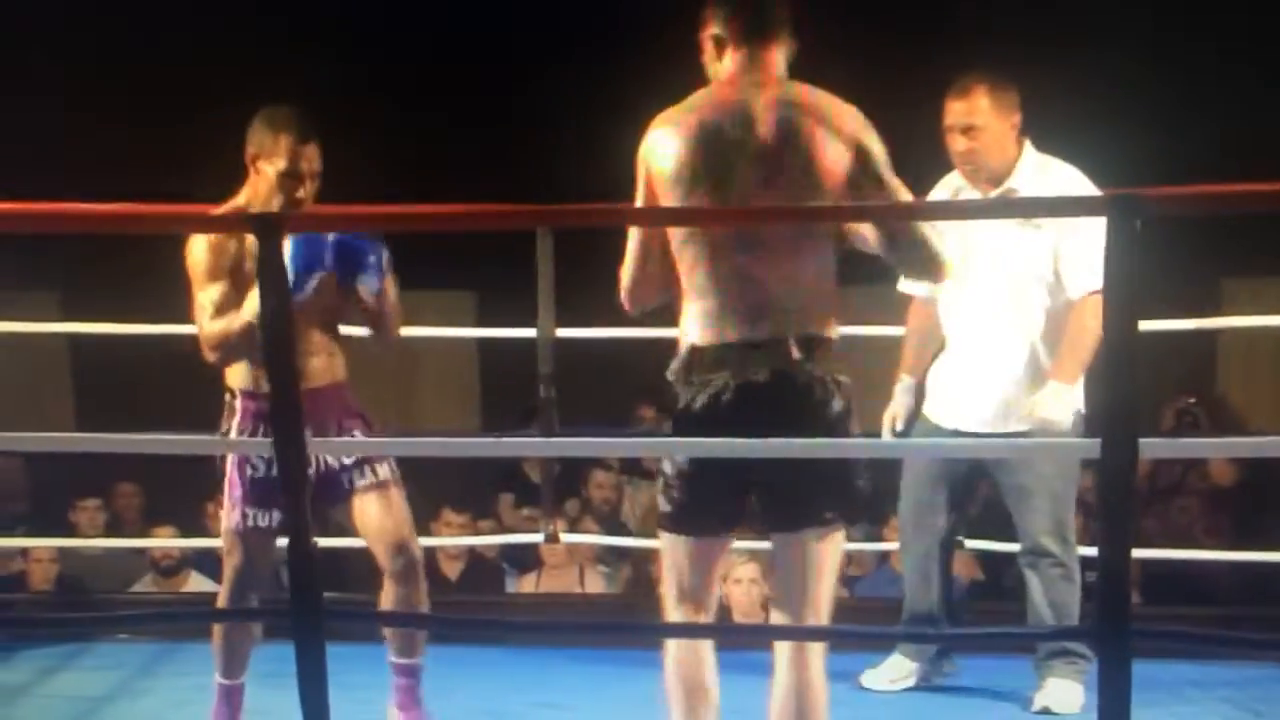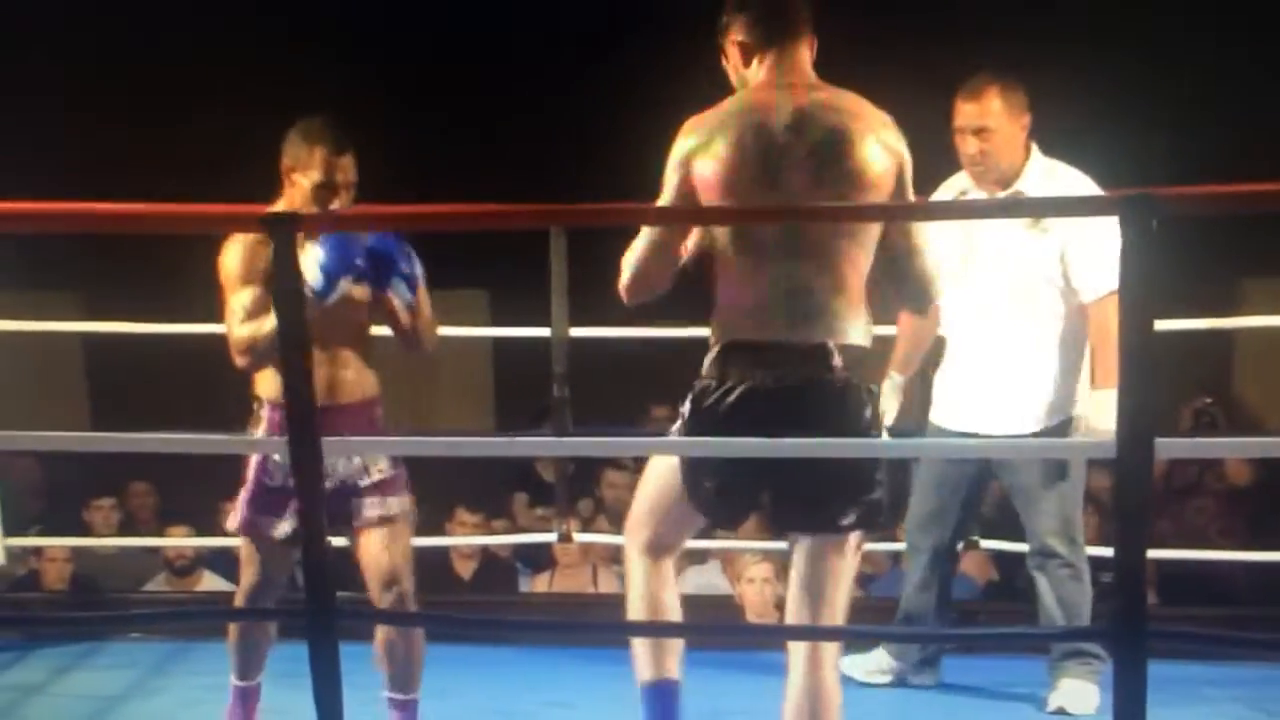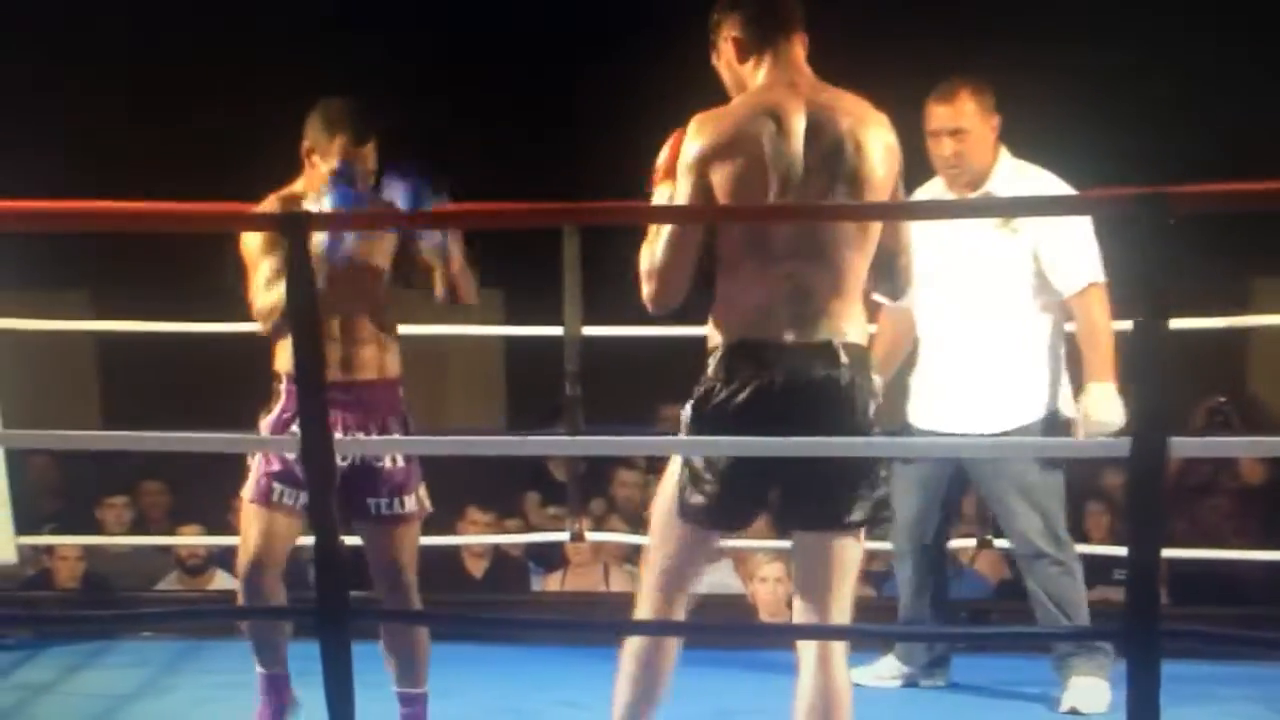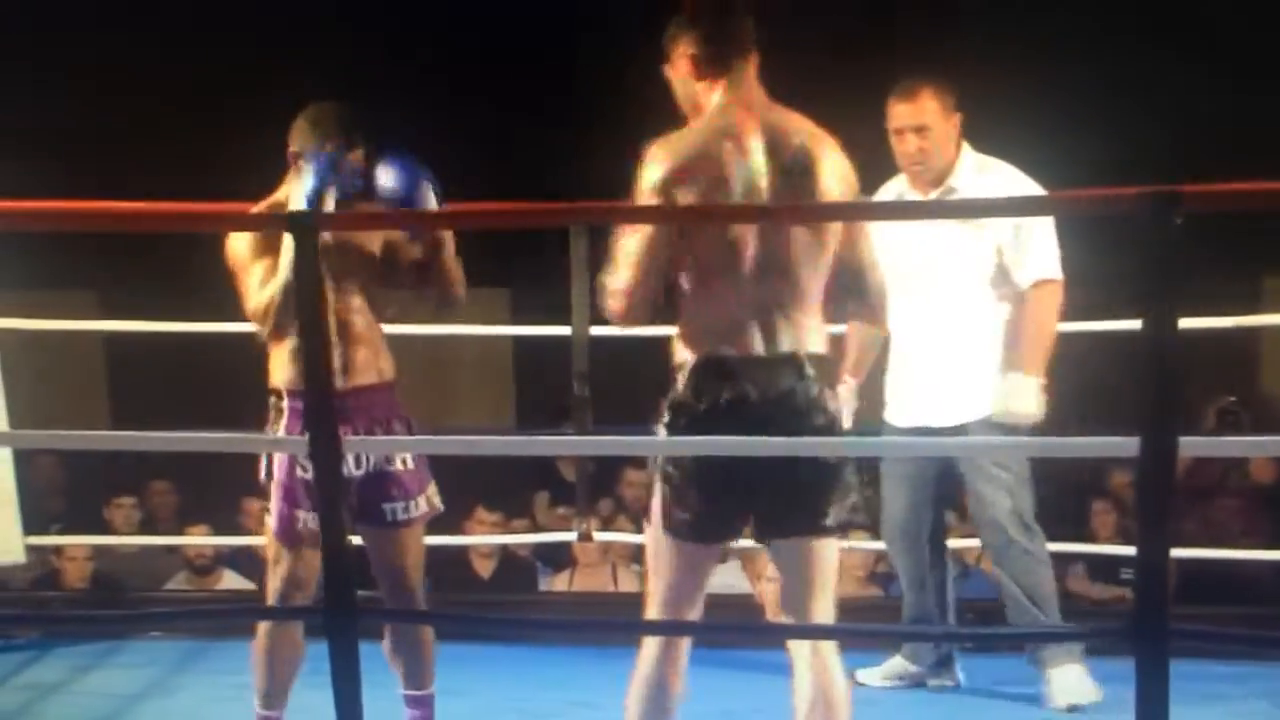
dt=0.2s
person 1, frame 1
left shoulder: (665, 134)
right shoulder: (837, 124)
left elbow: (635, 293)
right elbow: (929, 262)
left hip: (707, 385)
right hip: (805, 384)
left knee: (687, 613)
right knee: (800, 633)
person 1, frame 2
left shoulder: (704, 134)
right shoulder: (876, 131)
left elbow: (636, 284)
right elbow: (920, 295)
left hip: (738, 385)
right hip: (836, 388)
left knee: (645, 544)
right knee: (815, 635)
person 1, frame 3
left shoulder: (712, 134)
right shoulder: (875, 131)
left elbow: (659, 293)
left wrist: (666, 193)
left hip: (743, 384)
right hip: (837, 384)
left knee: (663, 591)
right knee: (824, 631)
person 1, frame 4
left shoulder: (677, 156)
right shoulder: (828, 153)
left elbow: (624, 305)
left wrist: (633, 225)
left hip: (714, 398)
right hip: (804, 398)
left knee: (668, 622)
right knee: (812, 632)
person 2, frame 1
left shoulder: (1066, 192)
right shoulder: (942, 198)
left elbow: (1092, 300)
left wrist: (1061, 384)
right wrist: (906, 383)
left hip: (1035, 410)
right hip: (950, 404)
left knee: (1046, 542)
right knee: (919, 523)
left ankle: (1063, 668)
right ankle: (921, 648)
person 2, frame 2
left shoulder: (1072, 196)
right shoulder: (947, 200)
left elbow: (1104, 302)
right elbow: (925, 302)
left wrist: (1102, 392)
right wrist: (896, 379)
left hip: (1041, 413)
right hip: (956, 406)
left knee: (1054, 544)
right knee: (927, 531)
left ankle: (1076, 668)
right ankle: (911, 651)
person 2, frame 3
left shoulder: (1043, 197)
right shoulder: (919, 207)
left elbow: (1087, 293)
right elbow: (900, 306)
left wrist: (1101, 383)
right wrist: (871, 383)
left hip: (1014, 410)
right hip: (931, 409)
left knee: (1040, 542)
right knee: (913, 534)
left ankle: (1084, 664)
right ankle: (921, 654)
person 2, frame 4
left shoulder: (1005, 190)
right shoulder: (884, 204)
left elbow: (1044, 287)
left wrist: (1026, 375)
right wrist: (848, 381)
left hip: (986, 400)
right hip: (909, 403)
left knee: (1008, 527)
right knee: (906, 531)
left ankle: (1059, 657)
right ankle: (928, 654)
person 3, frame 1
left shoulder: (330, 232)
right shoulder: (217, 240)
left elbow: (389, 328)
right elbow: (214, 343)
left wrist: (377, 278)
left hip: (333, 411)
right hip: (262, 421)
left knee: (403, 553)
right knee: (244, 578)
person 3, frame 2
left shoulder: (363, 241)
right shoulder: (250, 247)
left elbow: (422, 342)
right elbow: (244, 349)
left wrist: (410, 289)
right wrist: (304, 296)
left hip: (360, 428)
right hip: (286, 432)
left knee: (394, 588)
right knee: (259, 588)
person 3, frame 3
left shoulder: (387, 214)
right shoulder: (273, 220)
left elbow: (463, 296)
right elbow: (271, 318)
left wrist: (441, 241)
right wrist: (319, 247)
left hip: (379, 411)
right hip: (302, 411)
left knee: (398, 584)
right knee: (256, 565)
person 3, frame 4
left shoulder: (374, 218)
right shoulder: (256, 230)
left elbow: (451, 291)
right elbow: (273, 323)
left wrist: (432, 220)
right wrist: (301, 229)
left hip: (379, 414)
right hip: (305, 422)
left knee: (405, 587)
right knee: (290, 591)
